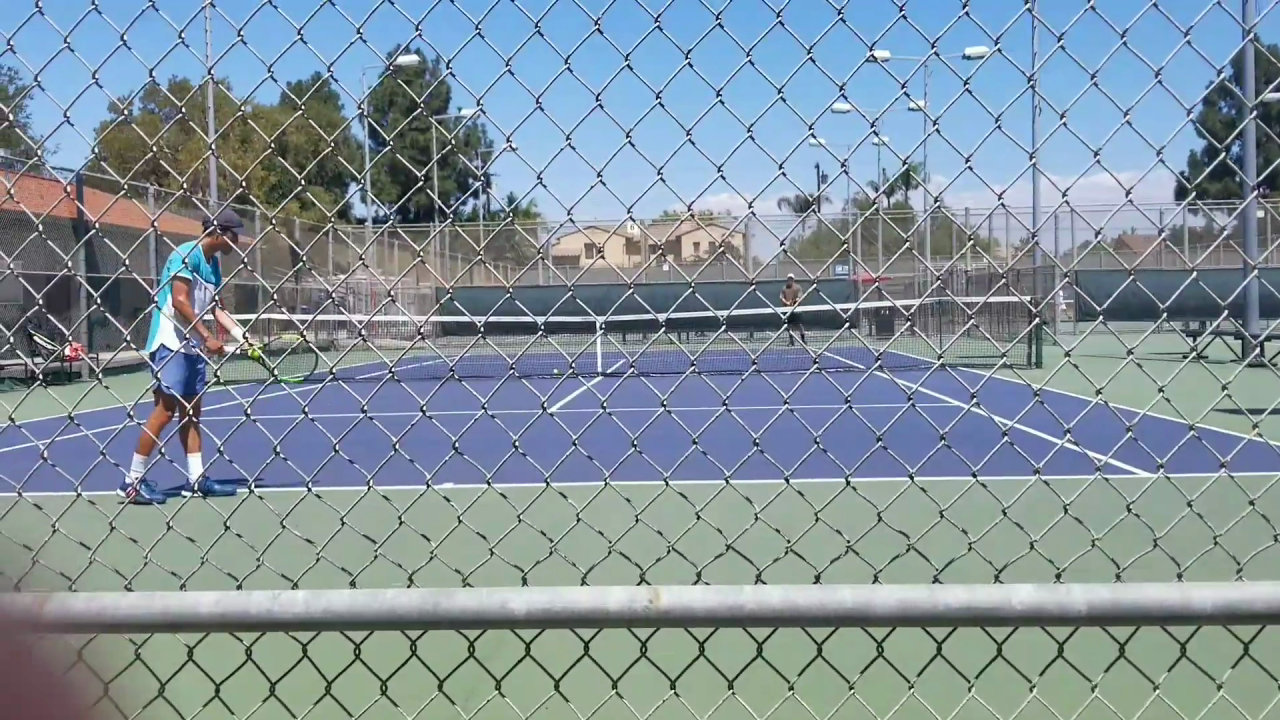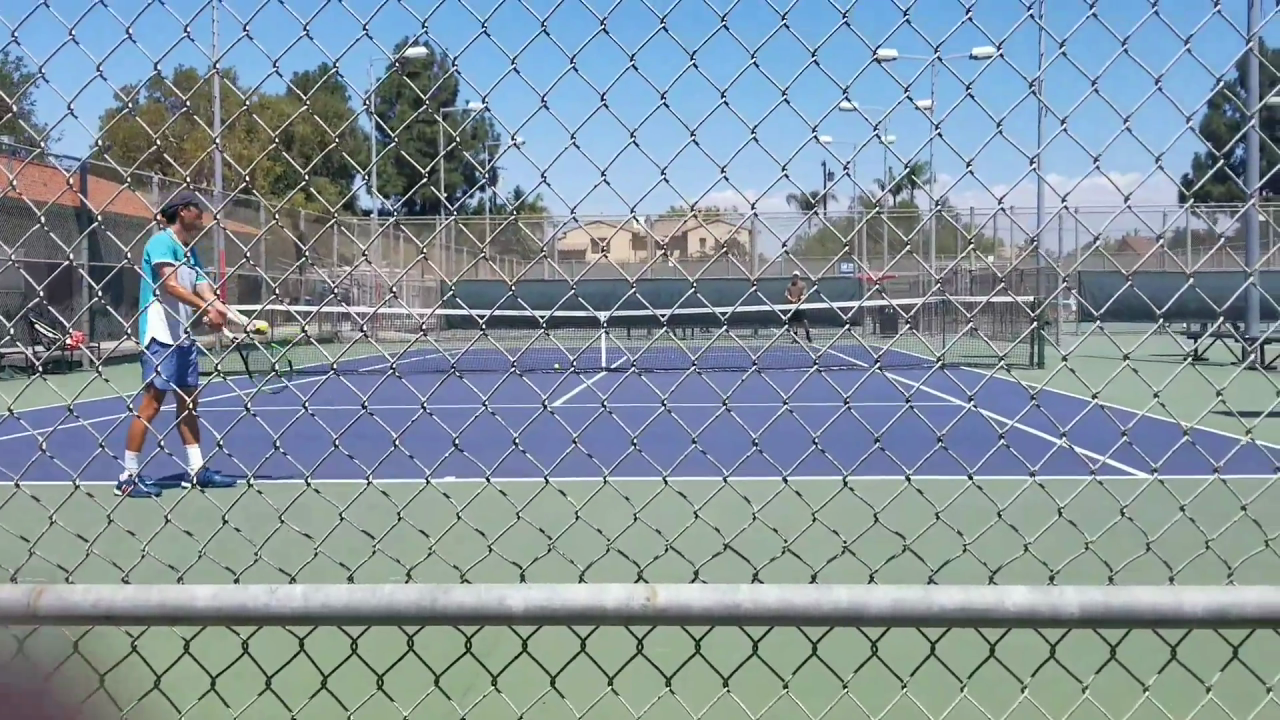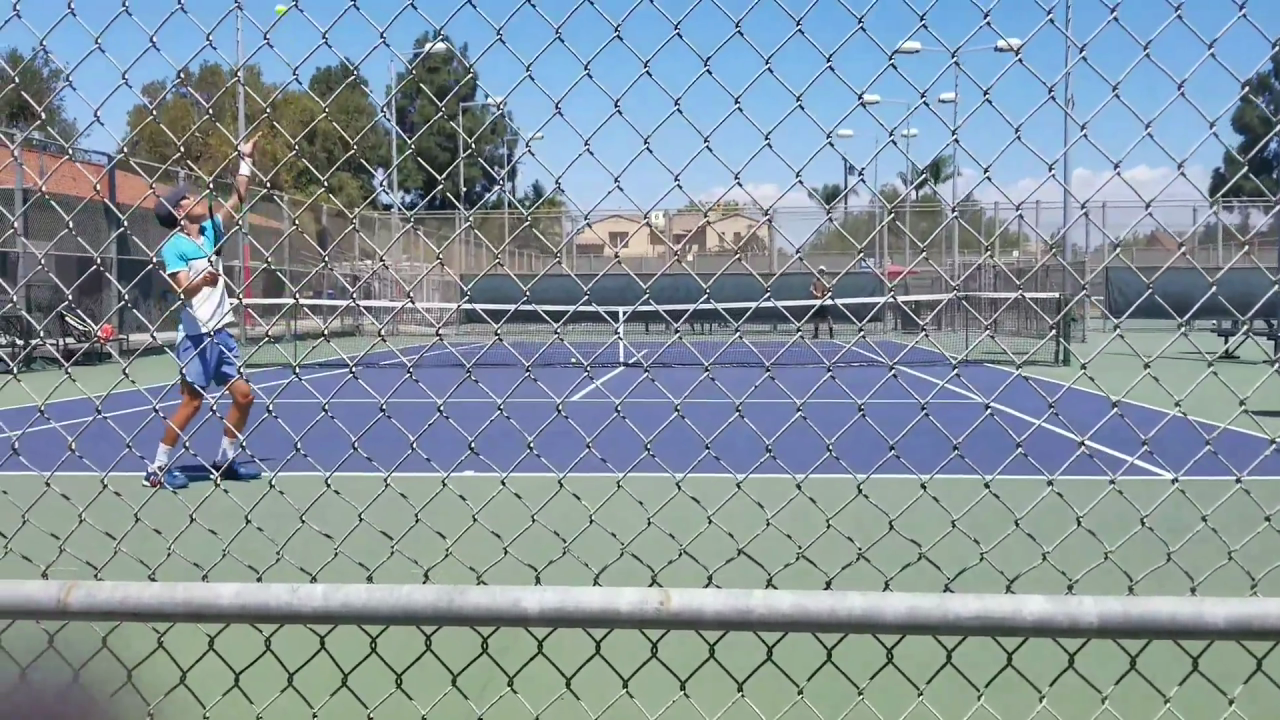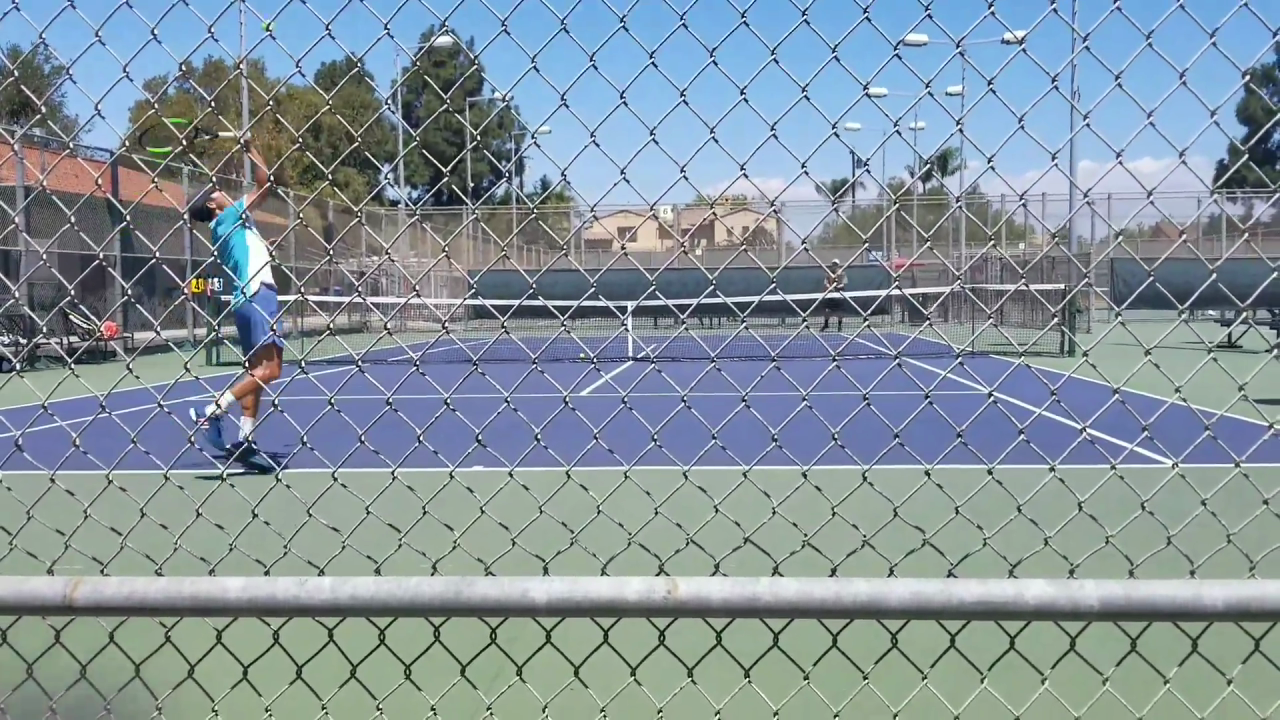
dt=0.5s
person 1, frame 1
left shoulder: (214, 264)
right shoulder: (186, 254)
left elbow: (216, 308)
right elbow: (180, 301)
left wrist: (242, 337)
right wrist: (207, 337)
left hip: (194, 347)
right hip: (170, 344)
left knee: (192, 412)
right knee: (165, 410)
left ankle: (196, 479)
right ankle: (133, 480)
person 1, frame 2
left shoulder: (190, 252)
right shoulder: (162, 243)
left elbow: (207, 293)
right elbow: (170, 285)
right wrist: (206, 309)
left hip: (182, 339)
right hip: (159, 338)
left knee: (188, 404)
right knee: (151, 406)
left ankle: (195, 470)
right ankle: (128, 476)
person 1, frame 3
left shoulder: (211, 232)
right shoulder: (173, 247)
left elbow: (239, 198)
right elbow: (184, 290)
left wrist: (246, 158)
right wrist: (202, 280)
left hip: (221, 332)
right hip: (196, 336)
left knee: (243, 395)
right knee: (192, 402)
left ankle: (225, 461)
right ankle: (157, 468)
person 1, frame 4
left shoulder: (226, 229)
right shoulder: (229, 218)
right elbow: (263, 184)
right wrist: (253, 153)
left hip: (244, 301)
right hip: (257, 295)
left knee: (257, 373)
right knee: (269, 368)
left ankle: (242, 440)
right ankle: (211, 412)
